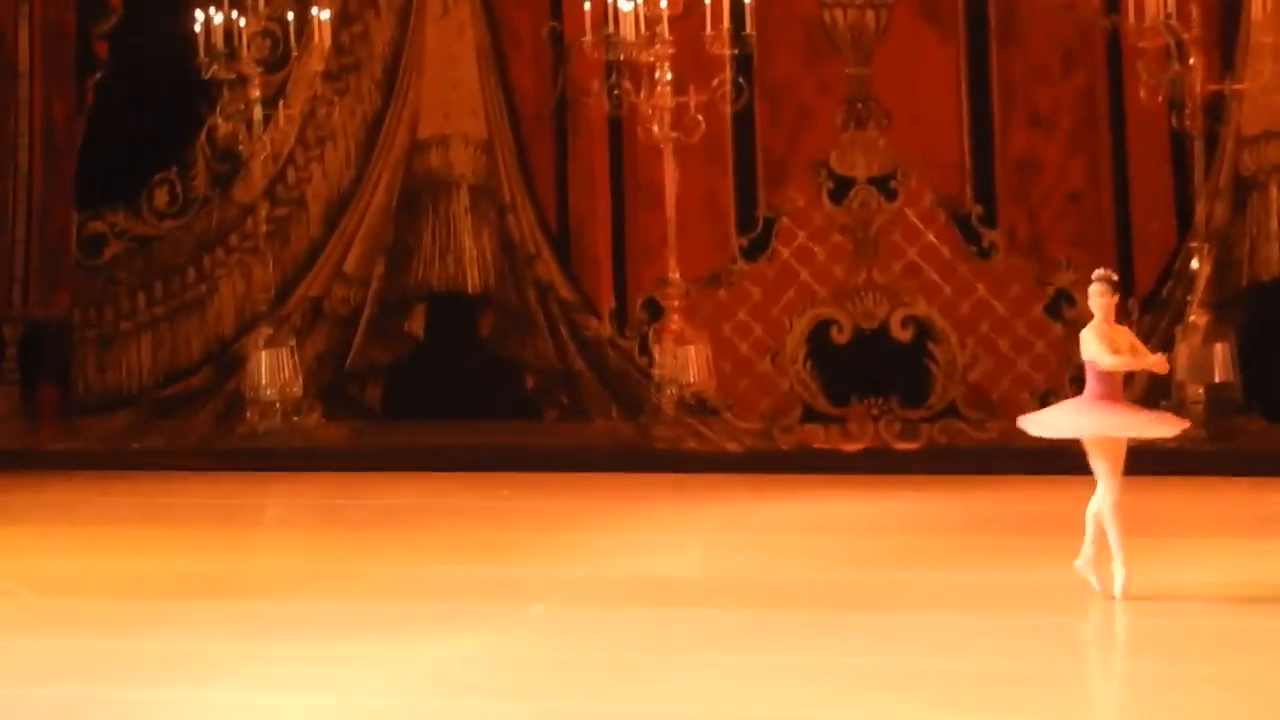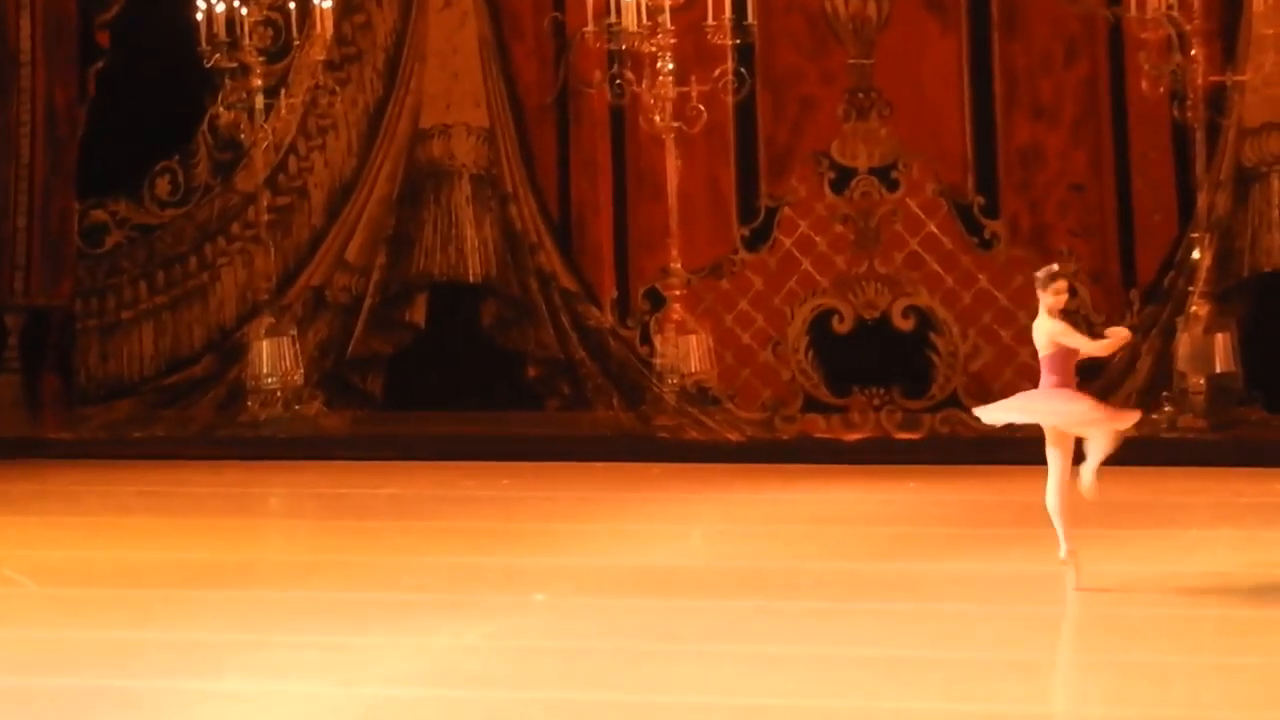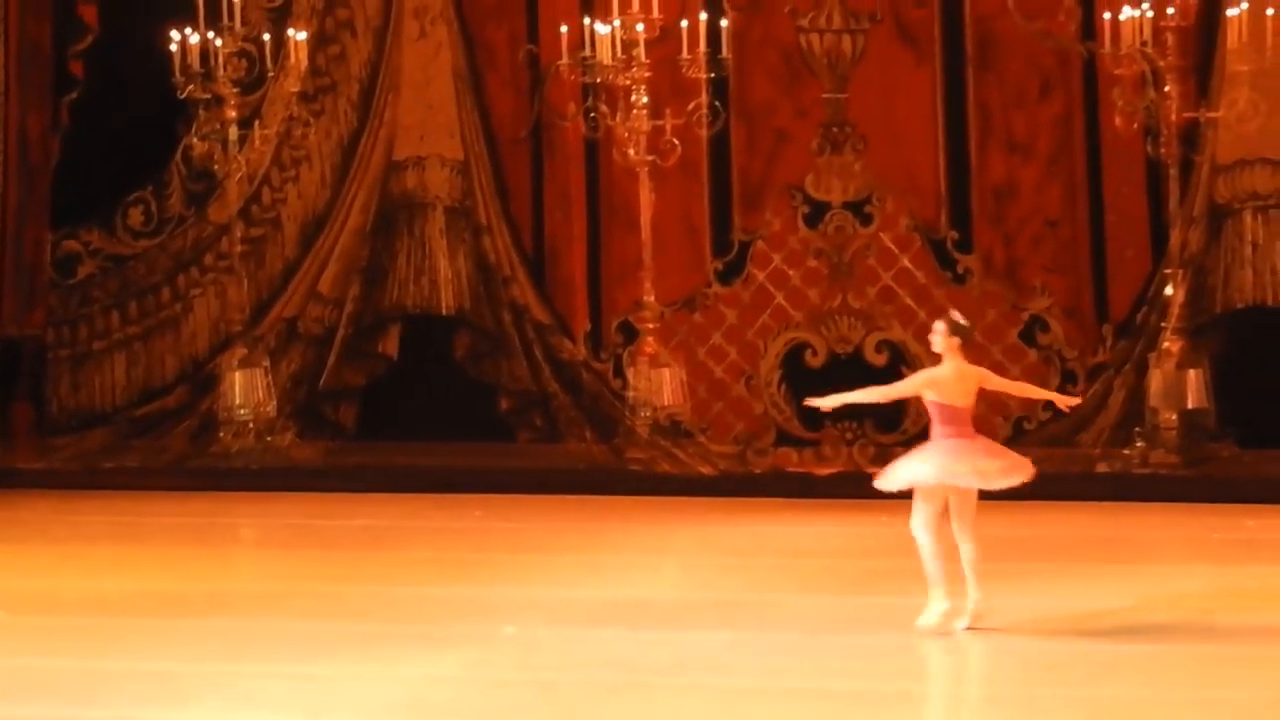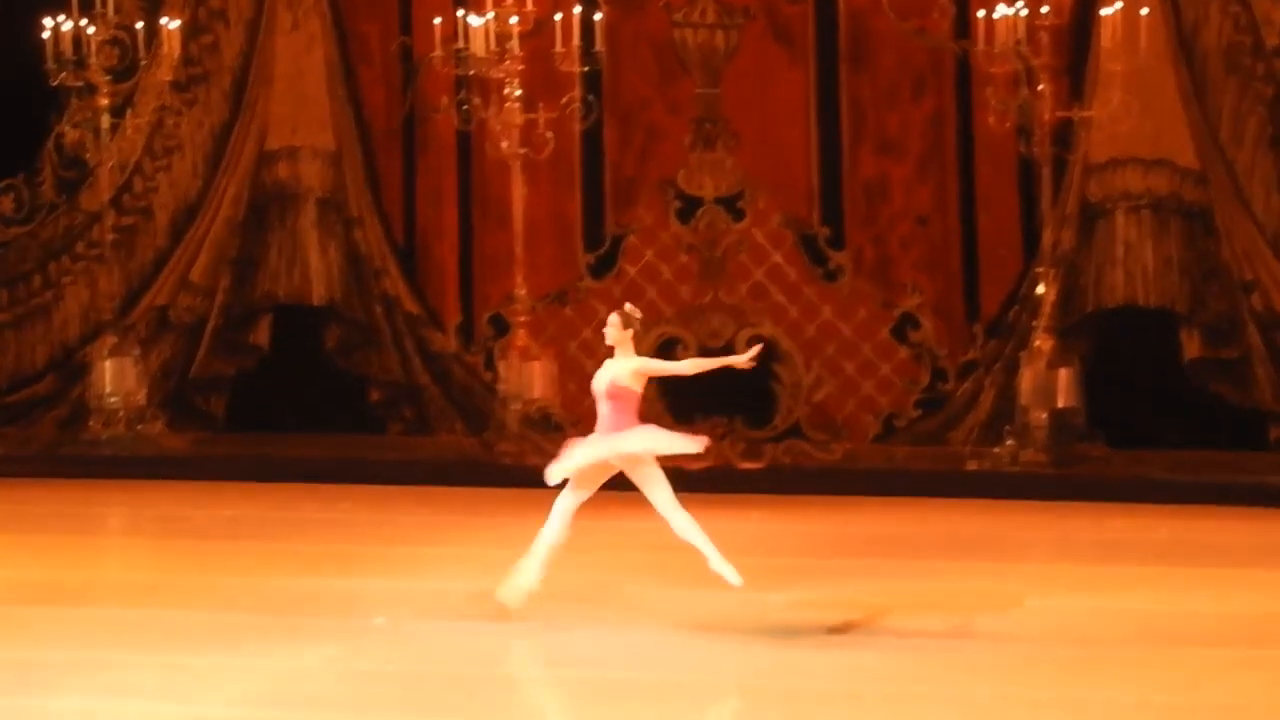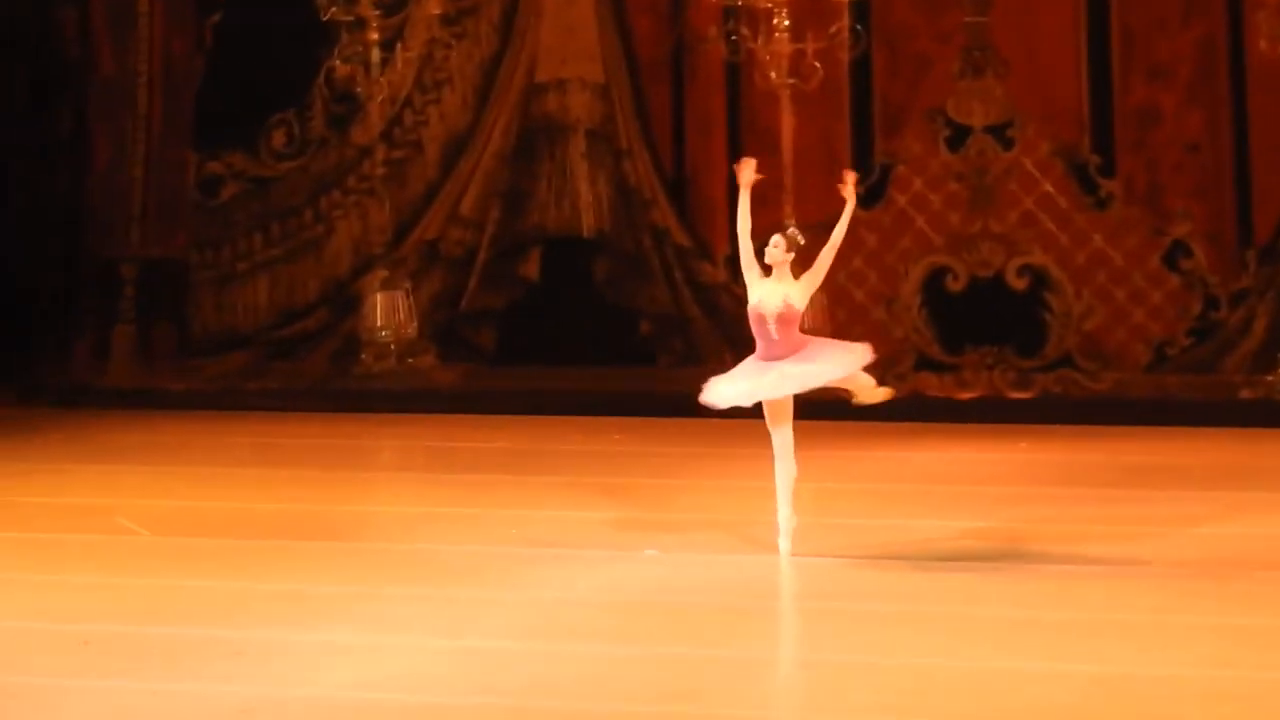
dt=1s
person 1, frame 1
left shoulder: (1124, 334)
right shoulder: (1089, 333)
left elbow: (1163, 364)
right elbow: (1110, 361)
left wrist: (1156, 363)
right wrist: (1143, 362)
left hip: (1114, 415)
right hip: (1091, 414)
left knee: (1107, 491)
right knee: (1110, 491)
left ankle: (1087, 556)
right ankle: (1120, 565)
person 1, frame 2
left shoulder: (1051, 324)
right shoulder: (1046, 325)
left elbow: (1076, 348)
right elbow: (1095, 350)
left wrist: (1110, 338)
right wrist: (1116, 338)
left hip: (1065, 402)
right hip: (1059, 401)
left knee: (1057, 478)
left ankle: (1065, 545)
right ankle: (1088, 473)
person 1, frame 3
left shoulder: (931, 377)
right shoulder: (977, 374)
left elbow: (886, 391)
right elbow: (1020, 387)
left wrist: (835, 399)
right wrist: (1057, 396)
left hip: (945, 454)
right hip: (969, 452)
left knee: (922, 525)
right knee: (963, 529)
left ankle: (940, 596)
right ankle: (973, 599)
person 1, frame 4
left shoulder: (637, 364)
right shoulder: (609, 365)
left elbow: (684, 366)
left wrist: (732, 360)
left hip: (633, 446)
right hip: (605, 447)
left knee: (669, 508)
right knee: (562, 510)
left ankle: (715, 558)
right ankle: (529, 573)
person 1, frame 5
left shoulder: (803, 287)
right shoulder: (756, 283)
left elbow: (832, 246)
right elbow: (744, 225)
left wrist: (849, 205)
right wrist: (745, 188)
left hip: (805, 359)
right hip: (769, 370)
right knee: (783, 448)
left ankle: (868, 390)
right ankle: (787, 520)
